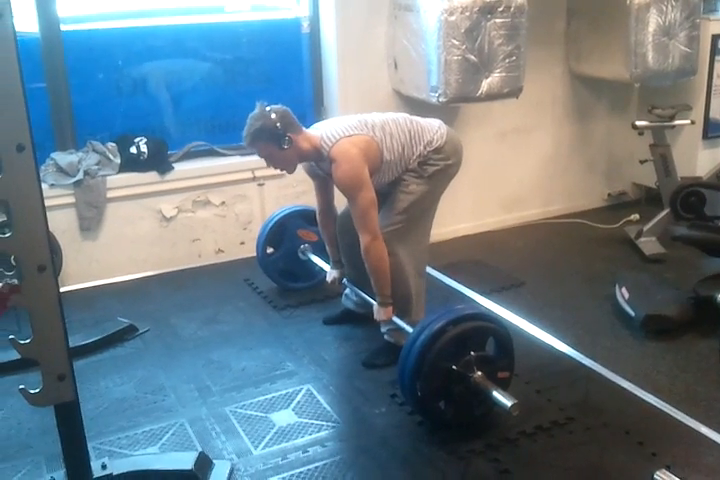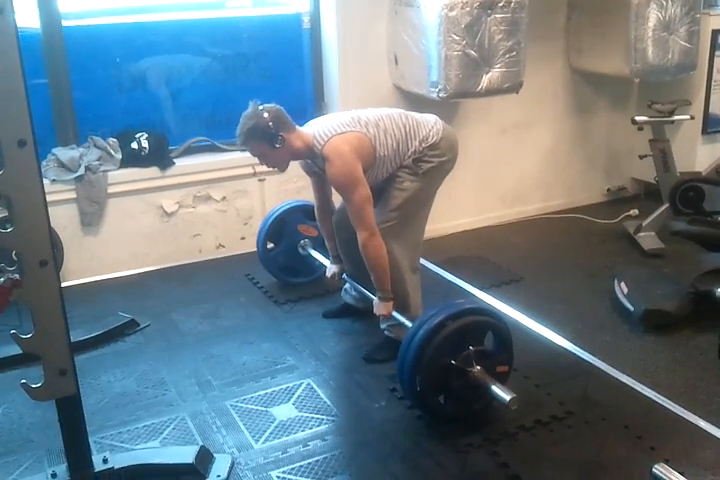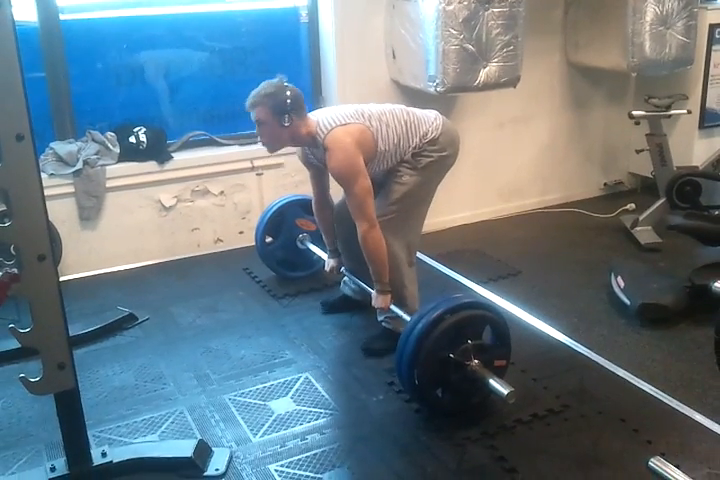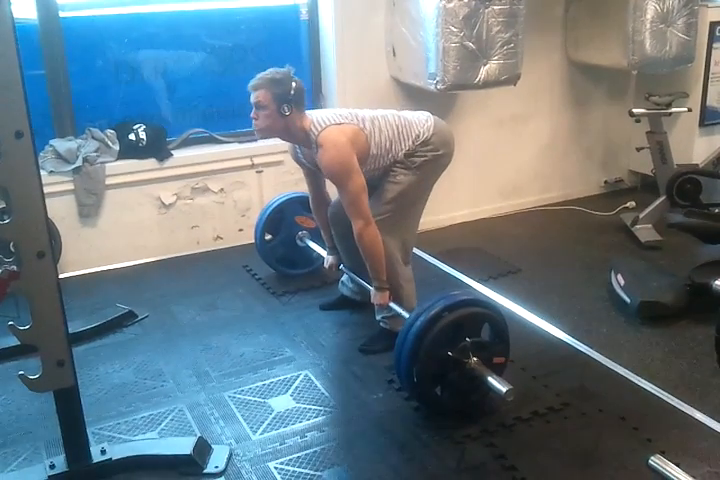
dt=0.4s
person 1, frame 1
left shoulder: (344, 159)
right shoulder: (312, 149)
left elbow: (371, 238)
right elbow: (325, 212)
left wrist: (384, 301)
right wrist: (336, 264)
left hip: (435, 152)
right hip: (404, 154)
left knee: (394, 238)
right knee: (348, 226)
left ankle: (403, 336)
right ankle: (359, 304)
person 1, frame 2
left shoulder: (338, 156)
right shoulder: (307, 143)
left elbow: (368, 234)
right elbow: (324, 208)
left wrist: (385, 296)
right wrist: (335, 259)
left hip: (431, 147)
right hip: (402, 149)
left knee: (390, 234)
right knee: (345, 222)
left ankle: (401, 331)
right ankle: (360, 298)
person 1, frame 3
left shoulder: (339, 147)
right shoulder: (307, 142)
left elbow: (368, 226)
right elbow: (321, 201)
left wrist: (382, 289)
right wrist: (333, 253)
left hip: (433, 142)
right hip: (401, 144)
left knee: (389, 228)
right knee: (344, 215)
left ankle: (400, 326)
right ankle: (357, 292)
person 1, frame 4
left shoulder: (332, 147)
right shoulder: (299, 142)
left elbow: (363, 224)
right elbow: (318, 199)
left wrist: (381, 286)
right wrist: (331, 250)
left hip: (427, 143)
right hip: (398, 143)
left knee: (383, 229)
right knee: (340, 216)
left ankle: (398, 324)
right ankle: (356, 291)
